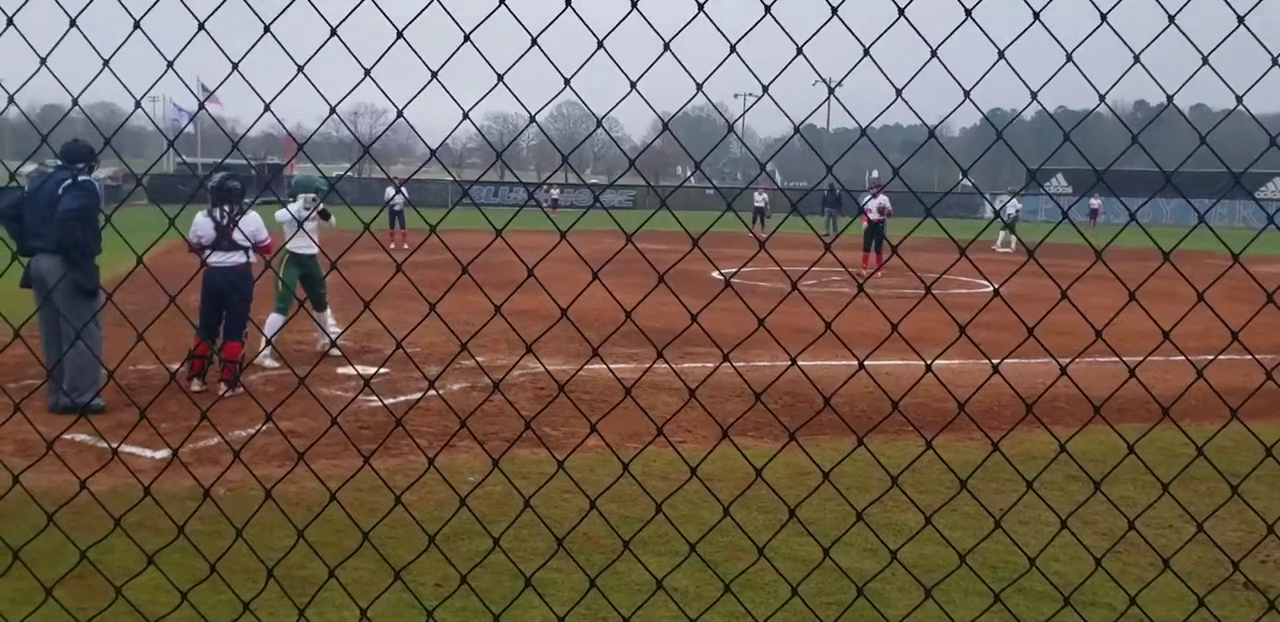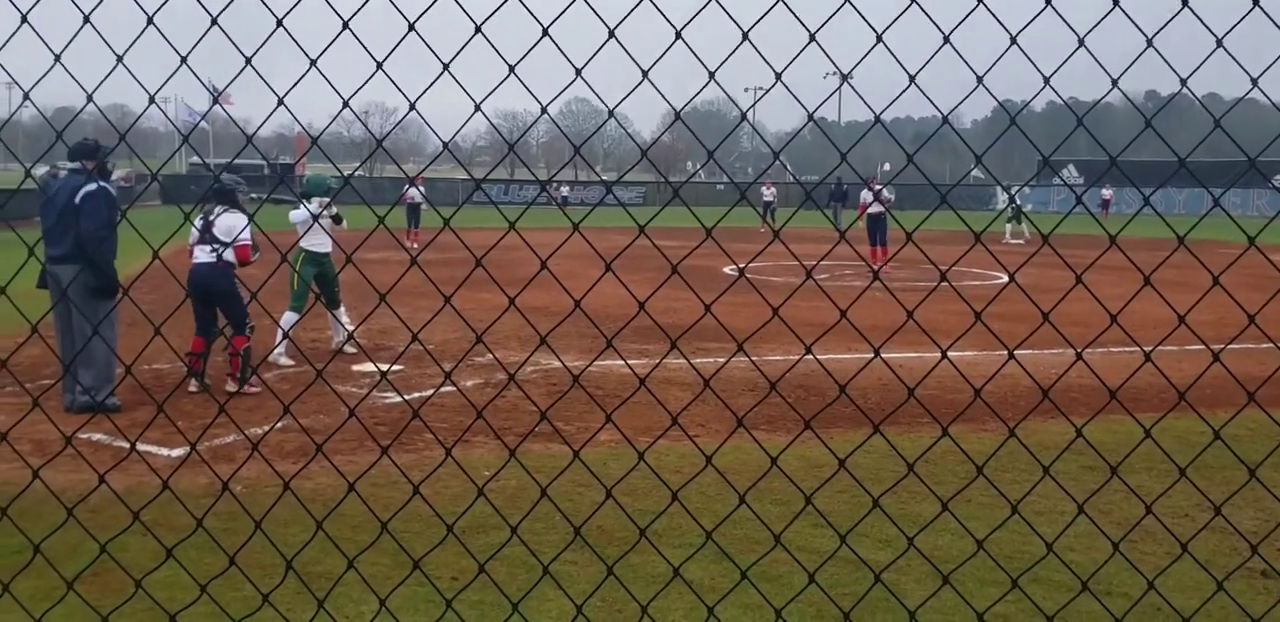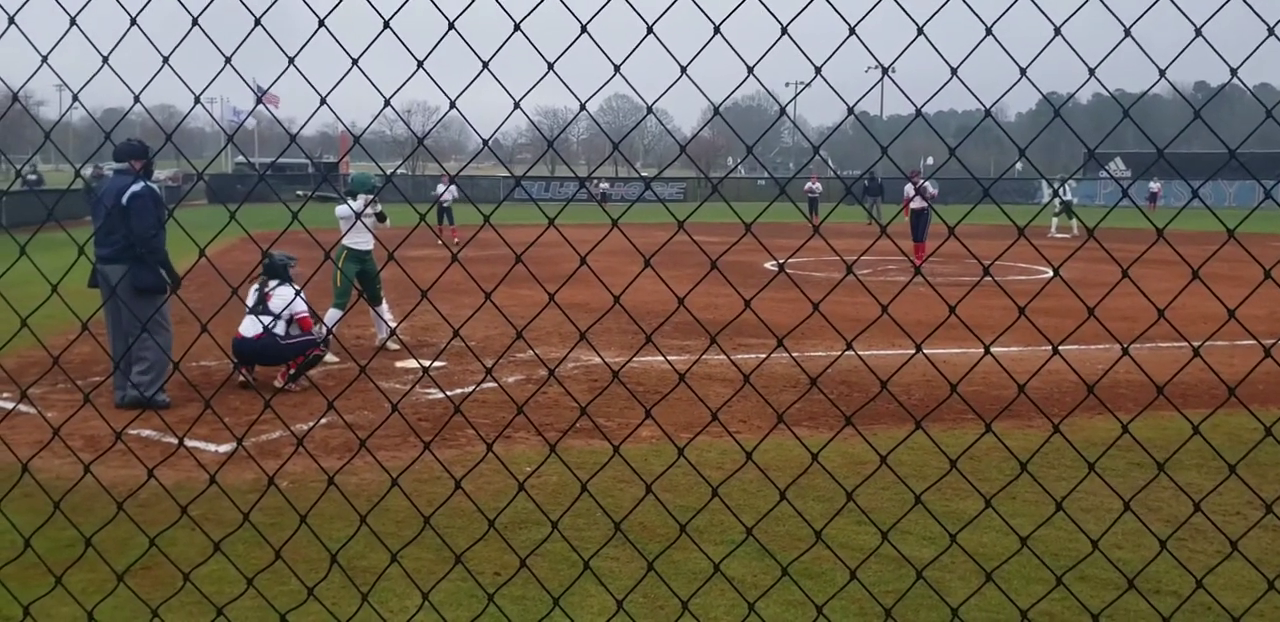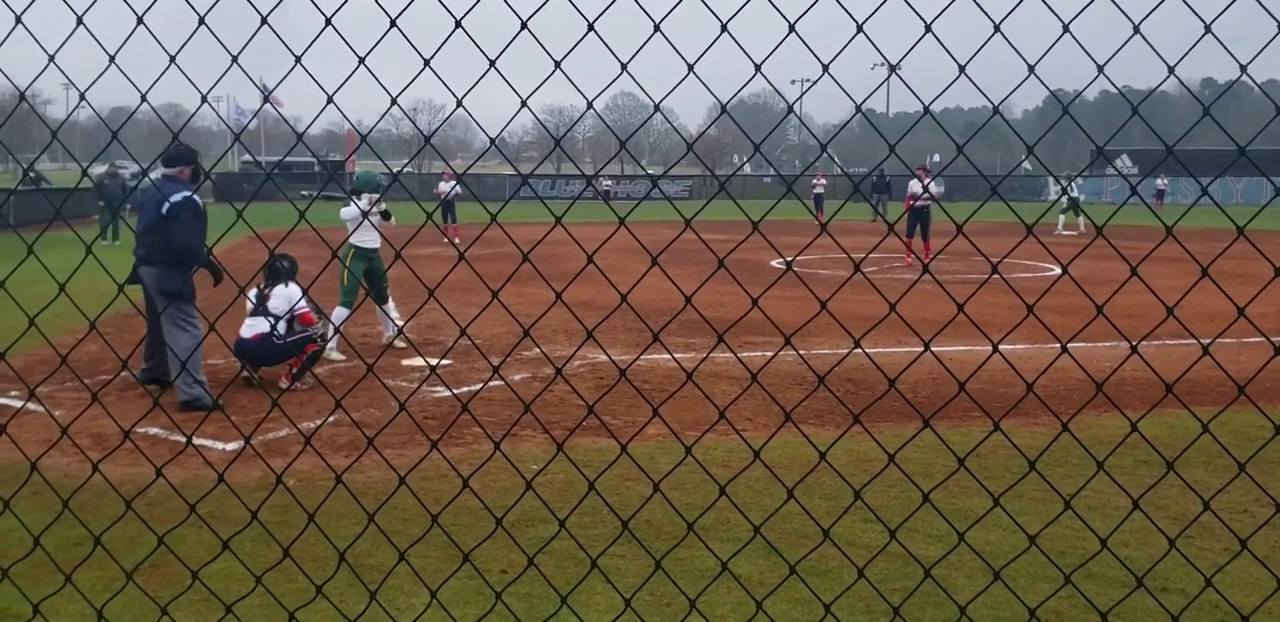
dt=1s
person 1, frame 1
left shoulder: (37, 183)
right shoulder: (82, 184)
right elbow: (67, 217)
left wrist: (23, 242)
right wrist: (77, 252)
left hip: (39, 264)
right hip: (68, 266)
left knee: (52, 333)
right knee: (83, 331)
left ankle: (57, 395)
right ankle: (80, 397)
person 1, frame 2
left shoulder: (56, 188)
right shoulder: (95, 189)
left elbow: (47, 228)
right elbow: (95, 236)
left wrist: (57, 259)
right wrist: (108, 273)
left hip: (56, 267)
right hip: (83, 269)
left knee: (68, 334)
right knee: (97, 332)
left ankle: (72, 393)
right ankle: (94, 395)
person 1, frame 3
left shoulder: (104, 188)
right shoulder: (140, 189)
left elbow: (103, 231)
right elbow: (148, 238)
left wrist: (108, 261)
right wrist: (169, 270)
left hip: (106, 268)
right hip: (134, 270)
left knee: (121, 334)
right knee: (155, 332)
left ankle: (125, 391)
right ankle: (144, 391)
person 1, frame 4
left shoulder: (152, 192)
right shoulder: (184, 199)
left elbow: (146, 232)
right elbow: (186, 245)
right wrist: (210, 265)
left hip: (150, 267)
right hip: (169, 272)
left knee: (161, 324)
right knee: (185, 330)
left ankle: (154, 371)
right ankle: (192, 394)
person 2, frame 1
left shoulder: (314, 209)
right shoulder: (290, 209)
left elbow: (331, 221)
right elbow: (279, 217)
left wrist: (318, 206)
right wrist: (300, 204)
left hip: (311, 261)
right hip: (291, 260)
left knee: (321, 303)
right knee: (282, 307)
left ankle: (327, 342)
right ankle: (263, 354)
person 2, frame 2
left shoulder: (326, 208)
right shoulder: (303, 207)
left elbow: (342, 225)
right elbow: (293, 218)
left wrist: (332, 210)
right wrist: (315, 206)
left hip: (325, 259)
right hip: (306, 258)
left knee: (335, 301)
right knee: (297, 305)
left ankle: (340, 340)
right ankle: (278, 352)
person 2, frame 3
left shoulder: (369, 207)
right shoulder: (348, 205)
left elbow: (385, 223)
right elbow: (339, 213)
left wrist: (376, 207)
right wrist: (361, 203)
left hip: (367, 256)
right hip: (348, 256)
left knee: (377, 298)
right knee: (340, 302)
left ankle: (383, 337)
person 2, frame 4
left shoulder: (375, 206)
right shoulder: (353, 204)
left elbow: (390, 222)
right elbow: (344, 215)
left wrist: (381, 206)
right wrist: (365, 202)
left hip: (374, 254)
right hip: (355, 254)
left knee: (383, 296)
right knee: (347, 300)
left ankle: (390, 335)
right ankle: (329, 346)
person 3, frame 1
left shoulder: (202, 218)
right shoulder: (251, 217)
left elbow: (193, 246)
right elbow: (266, 248)
left hip: (212, 276)
right hip: (240, 276)
left knee: (206, 327)
right knee: (235, 330)
left ankle: (196, 378)
right ankle: (228, 383)
person 3, frame 2
left shoulder: (201, 218)
right shoulder: (237, 217)
left elbow: (192, 250)
right elbow: (244, 256)
right wrist: (244, 257)
left hip: (196, 274)
right hip: (219, 274)
left knee: (204, 327)
right knee: (242, 326)
left ankle: (195, 379)
right ankle: (238, 380)
person 3, frame 3
left shoulder: (255, 288)
right shoulder: (291, 290)
right elbow: (306, 327)
right hip: (267, 349)
right knee: (321, 340)
left ankle: (245, 370)
right ankle: (287, 378)
person 3, frame 4
left shoulder: (254, 292)
right shoulder: (292, 288)
right elbow: (306, 321)
right wrist: (315, 319)
left hip: (241, 348)
right hip: (265, 348)
right knee: (317, 336)
left ankle: (251, 368)
right ankle: (291, 377)
